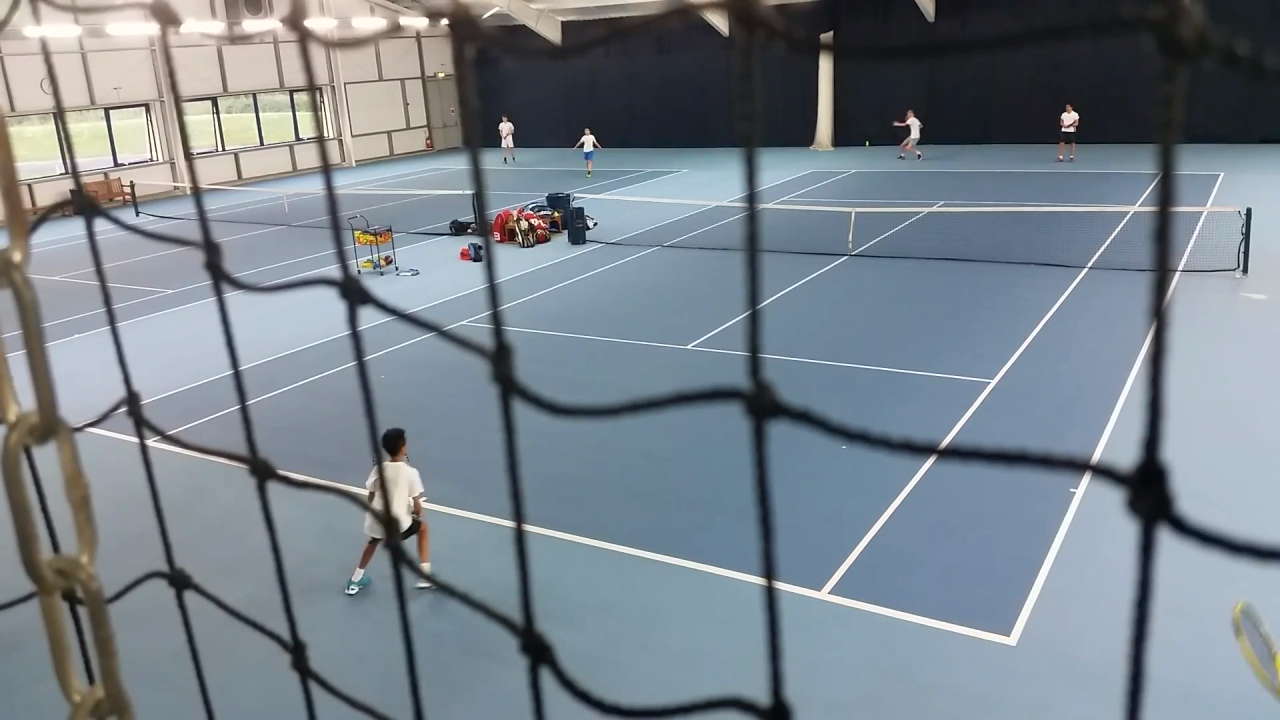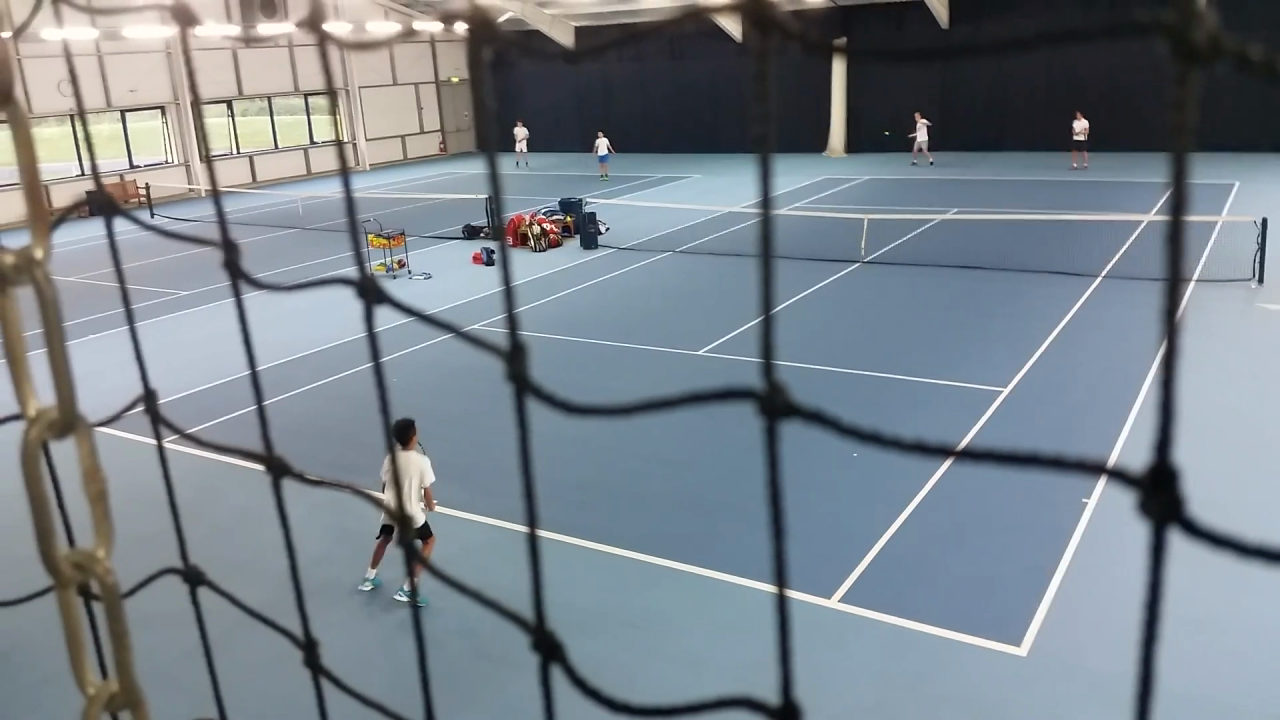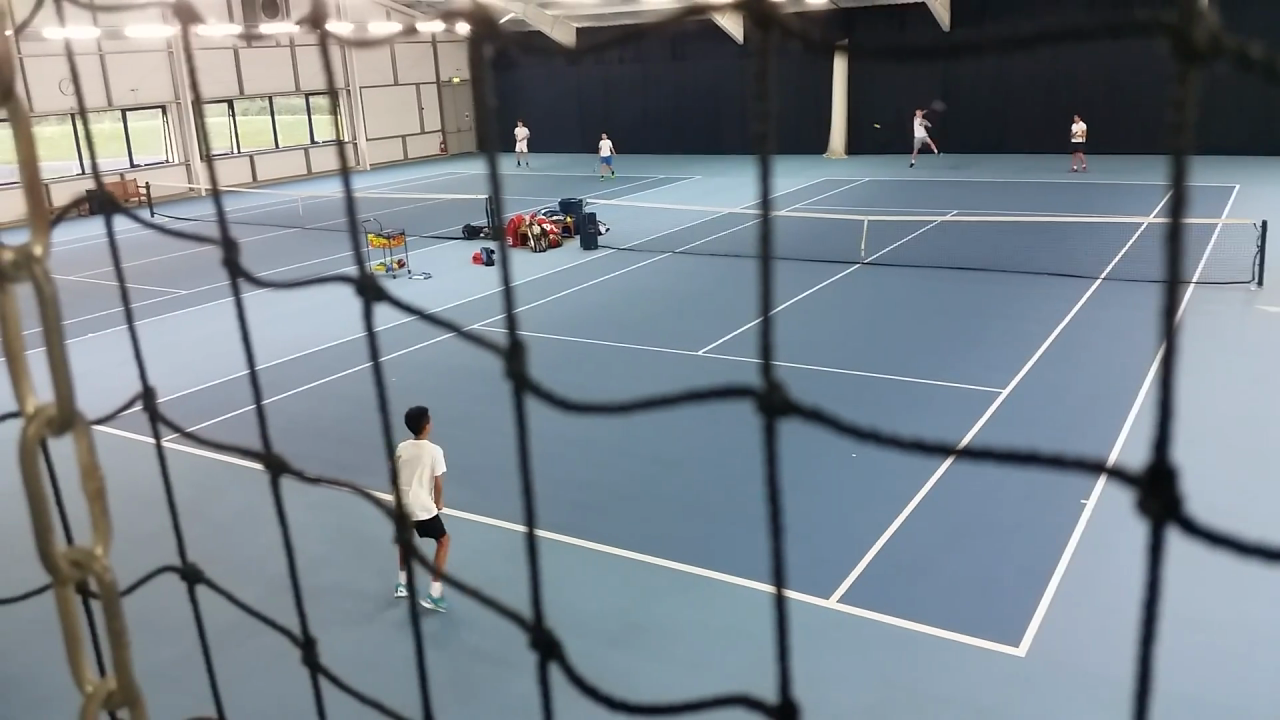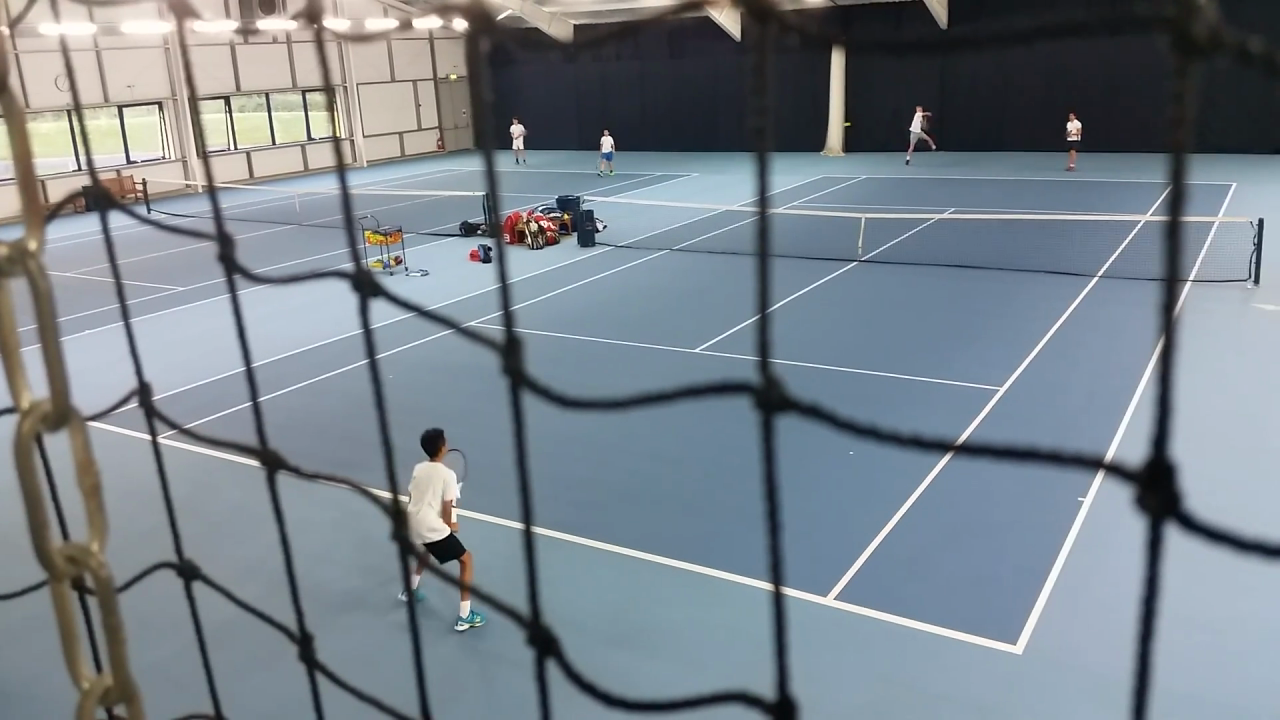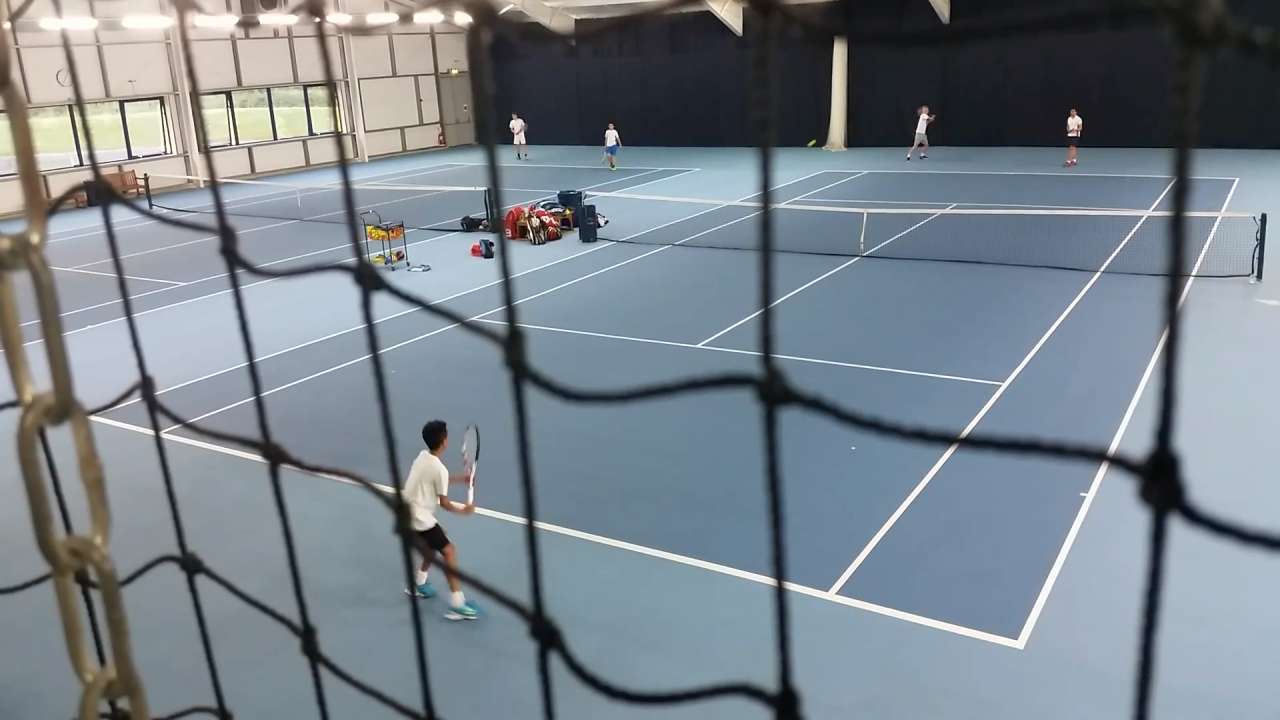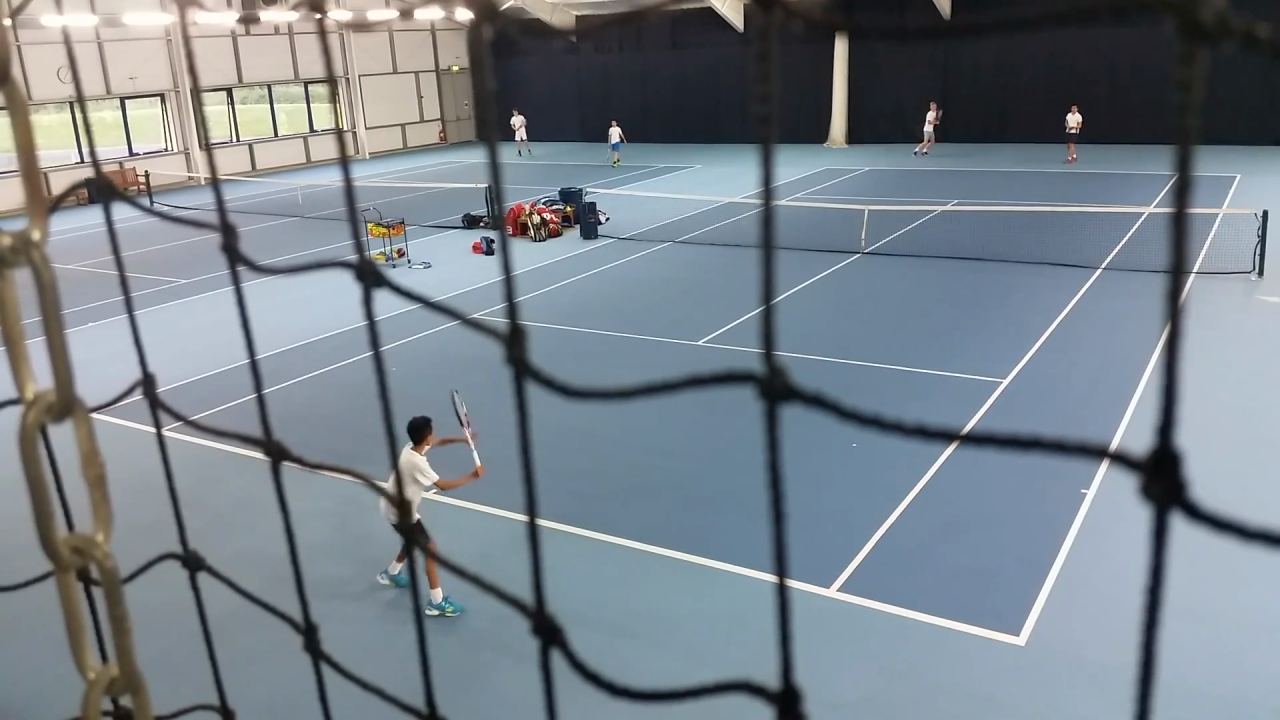
dt=0.2s
person 1, frame 1
left shoulder: (378, 470)
right shoulder: (411, 473)
left elbow: (370, 499)
right elbow: (417, 505)
right wrist: (418, 513)
left hip: (376, 520)
right hip: (398, 522)
left knee: (373, 543)
right knee: (422, 527)
left ankle: (356, 580)
right ankle: (424, 575)
person 1, frame 2
left shoulder: (390, 459)
right shoulder: (422, 462)
left elbow: (385, 487)
right elbow: (427, 493)
right wrist: (430, 504)
left hip: (390, 512)
right hip: (411, 515)
left knee: (384, 540)
right knee: (429, 542)
left ankle: (369, 579)
right ankle: (408, 589)
person 1, frame 3
left shoulder: (401, 448)
right shoulder: (434, 451)
left elbow: (395, 478)
right elbow: (438, 483)
right wrist: (438, 502)
left hip: (402, 505)
right hip: (423, 507)
right knee: (443, 541)
left ankle: (402, 584)
right ankle: (434, 595)
person 1, frame 4
left shoulder: (418, 469)
right shoulder: (447, 475)
right elbow: (446, 508)
right wrist: (450, 525)
left hip: (413, 526)
right hip: (433, 528)
left knee: (426, 551)
right knee: (465, 560)
left ankle: (411, 589)
right ankle: (464, 616)
person 1, frame 5
left shoulder: (422, 456)
right shoulder: (439, 470)
right elbow: (444, 503)
left wrist: (459, 477)
right wrist: (463, 510)
right hip: (418, 517)
left knee: (433, 543)
right knee: (449, 552)
left ankle: (418, 585)
right ankle: (457, 605)
person 1, frame 6
left shoulder: (411, 449)
right shoulder: (418, 464)
left elbow: (437, 442)
right elbow: (442, 486)
left wrist: (462, 439)
right wrist: (472, 476)
left hip: (391, 505)
right hip: (399, 511)
left knee: (415, 537)
right knee: (430, 548)
left ankle: (392, 573)
right ankle: (437, 602)
